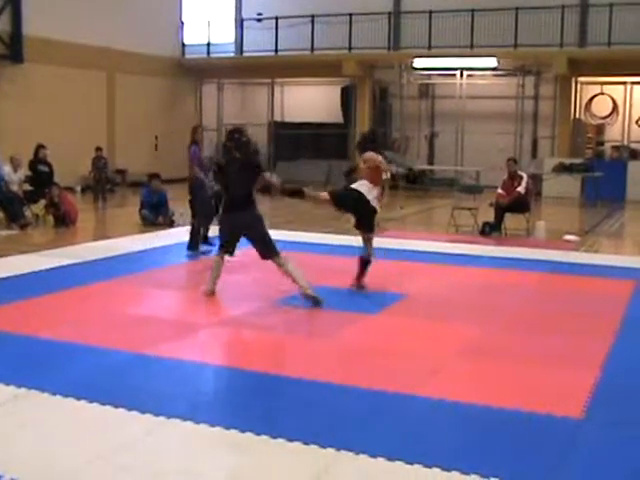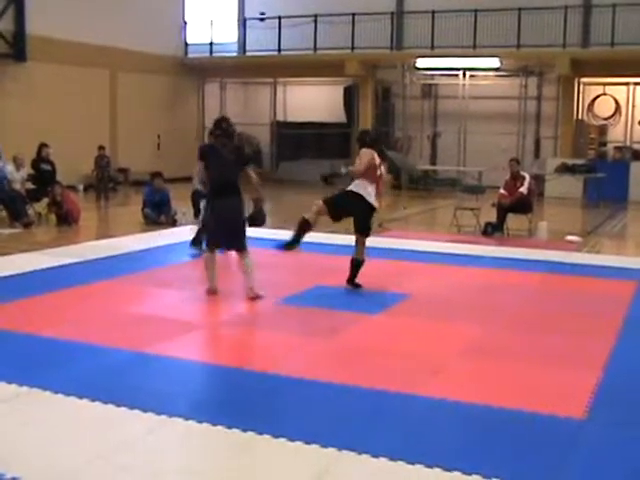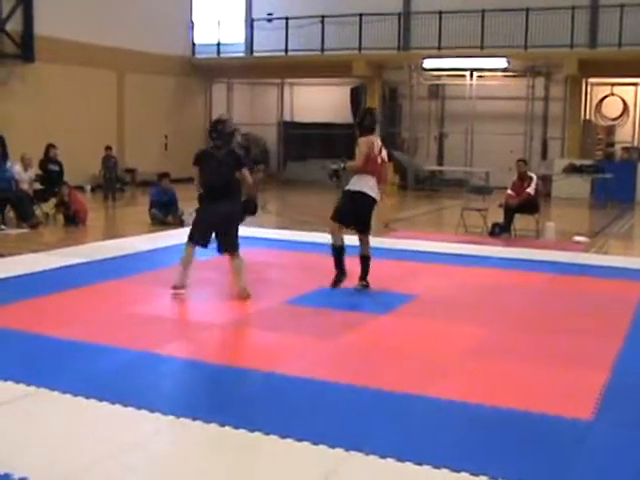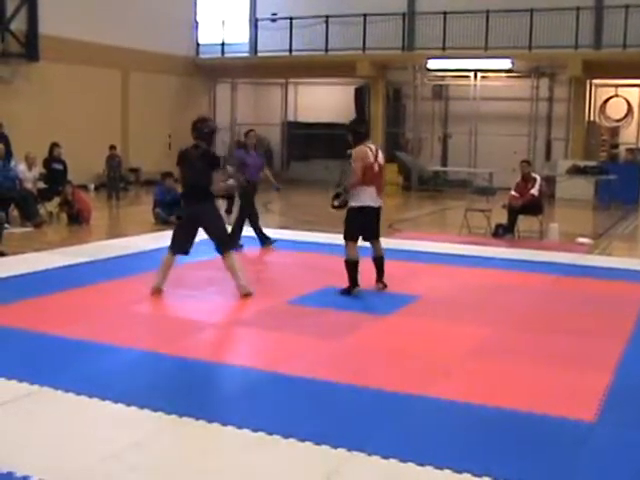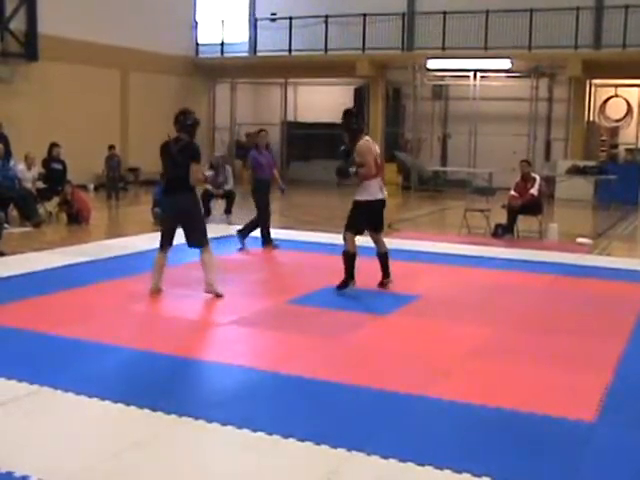
dt=0.2s
person 1, frame 1
left shoulder: (221, 166)
right shoulder: (250, 163)
right elbow: (274, 182)
left hip: (229, 216)
right hip: (249, 215)
left knee: (222, 252)
right knee: (275, 256)
left ankle: (210, 287)
right ankle: (305, 289)
person 1, frame 2
left shoulder: (206, 150)
right shoulder: (238, 152)
left elbow: (205, 179)
right elbow: (254, 181)
right wrist: (258, 202)
left hip: (215, 203)
right hip: (234, 202)
left knee: (211, 248)
right knee: (241, 249)
left ankle: (211, 285)
right ankle: (251, 288)
person 1, frame 3
left shoulder: (202, 156)
right shoulder: (235, 156)
left elbow: (199, 185)
right elbow: (249, 183)
right wrist: (252, 197)
left hip: (208, 206)
right hip: (230, 206)
left knee: (192, 243)
right knee: (232, 251)
left ankle: (181, 281)
right ankle: (242, 289)
person 1, frame 4
left shoulder: (183, 155)
right shoulder: (211, 157)
left elbow: (185, 180)
right elbow: (215, 189)
right wrist: (229, 184)
left hip: (188, 208)
right hip: (207, 207)
left knee: (174, 249)
right knee: (226, 248)
left ankle: (158, 285)
right ankle: (241, 286)
person 1, frame 5
left shoulder: (165, 147)
right shoulder: (192, 148)
left elbow: (166, 173)
right elbow: (194, 180)
left hip: (168, 200)
right hip: (187, 200)
left knee: (164, 246)
right knee: (203, 245)
left ankle: (155, 285)
right ankle: (210, 284)
person 2, frame 1
left shoulder: (369, 157)
right shoulder: (384, 167)
left elbow: (381, 164)
left hip: (358, 192)
right hip: (370, 204)
left knee: (318, 197)
right knee: (368, 244)
right ankle: (359, 280)
person 2, frame 2
left shoulder: (366, 153)
right shoulder: (381, 166)
left elbow: (359, 170)
right elbow: (380, 193)
left hip: (355, 195)
right hip: (369, 204)
left knee: (316, 208)
right knee: (360, 244)
left ankle: (295, 240)
right ankle: (351, 280)
person 2, frame 3
left shoulder: (364, 141)
right shoulder: (381, 148)
left elbow: (358, 164)
right elbow: (384, 179)
left wrist: (342, 167)
left hip: (357, 190)
right hip: (372, 195)
left knee: (336, 227)
right knee: (364, 237)
left ankle: (340, 271)
right ankle: (363, 278)
person 2, frame 4
left shoulder: (358, 151)
right shoulder: (377, 151)
left elbow: (356, 178)
left wrist: (345, 188)
left hip: (359, 202)
right hip: (375, 203)
left knee: (350, 243)
right knee: (375, 242)
left ankle: (353, 283)
right ankle: (380, 280)
person 2, frame 5
left shoulder: (362, 146)
right shoulder: (369, 143)
left elbow: (370, 171)
left wrist: (354, 171)
left hip: (367, 196)
right hip: (377, 195)
left knee: (349, 234)
right knee: (376, 235)
left ankle: (349, 277)
right ankle: (386, 277)
